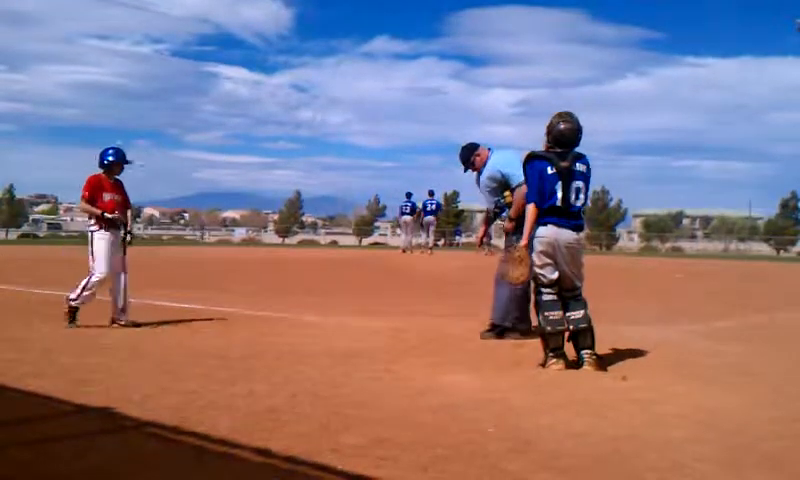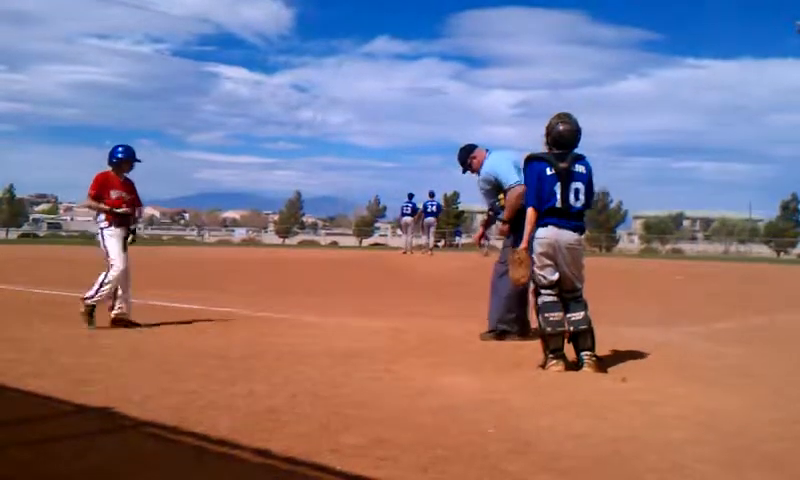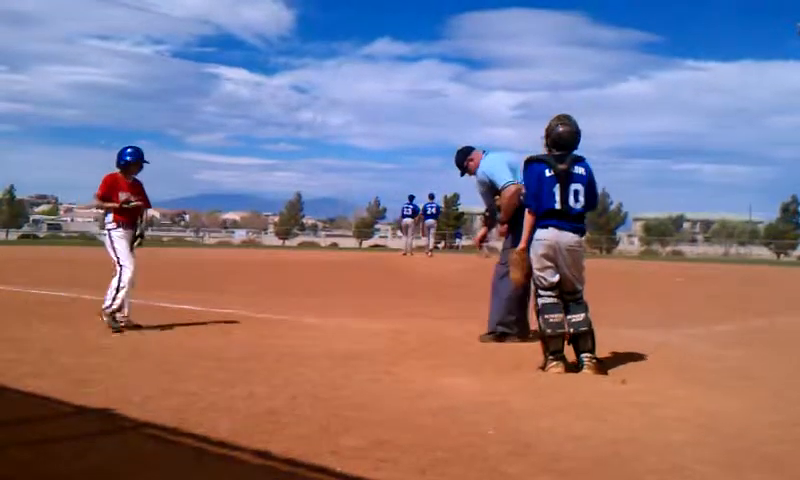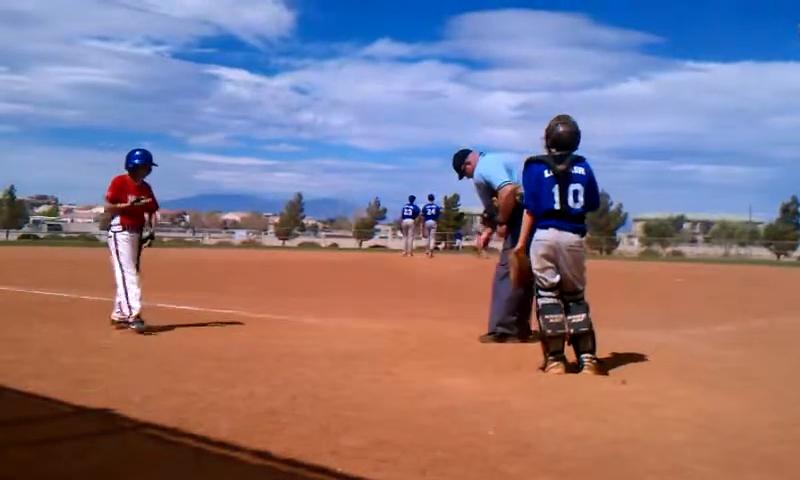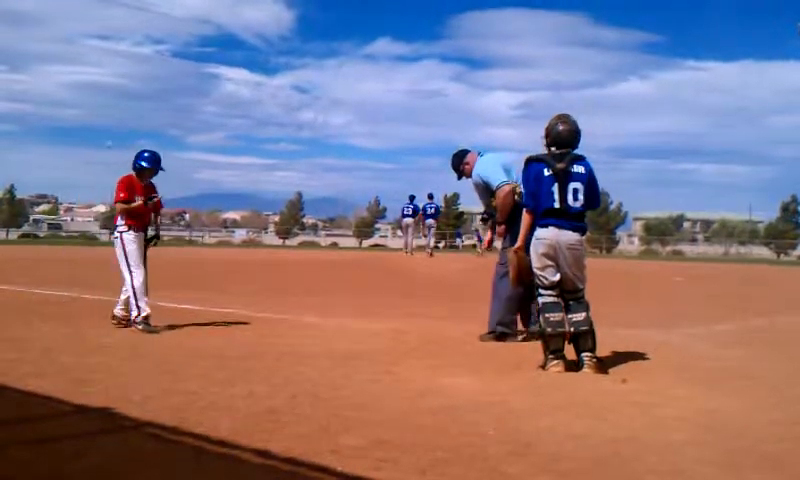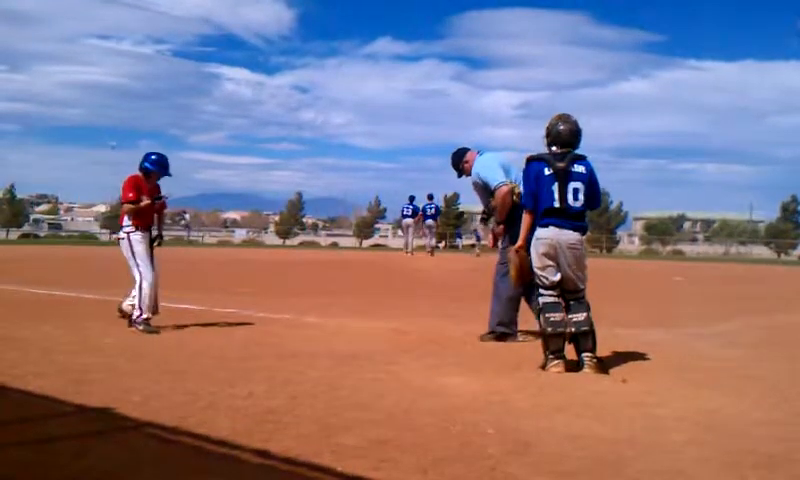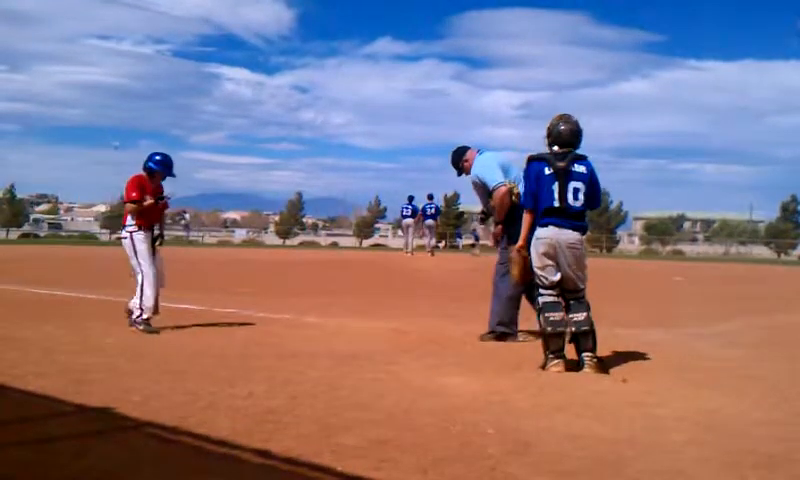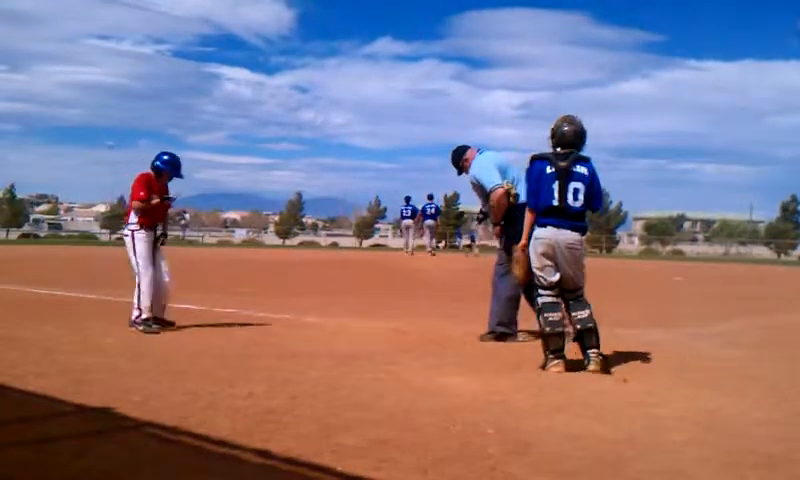
dt=0.1s
person 1, frame 1
left shoulder: (537, 163)
right shoulder: (583, 164)
left elbow: (533, 203)
left wrist: (525, 238)
left hip: (544, 232)
right hip: (572, 234)
left knee: (547, 292)
right knee: (573, 293)
left ankle: (555, 354)
right ankle: (587, 354)
person 1, frame 2
left shoulder: (536, 164)
right shoulder: (583, 165)
left elbow: (533, 206)
right elbow: (587, 203)
left wrist: (525, 241)
left hip: (544, 233)
right hip: (573, 236)
left knee: (546, 293)
right knee: (573, 294)
left ankle: (555, 356)
right ankle: (586, 355)
person 1, frame 3
left shoulder: (536, 166)
right shoulder: (583, 166)
left elbow: (532, 208)
right elbow: (591, 205)
left wrist: (524, 241)
left hip: (545, 235)
right hip: (573, 237)
left knee: (547, 294)
right knee: (574, 296)
left ankle: (555, 358)
right ankle: (587, 357)
person 1, frame 4
left shoulder: (536, 167)
right shoulder: (583, 167)
left elbow: (531, 209)
right elbow: (593, 205)
left wrist: (522, 242)
left hip: (545, 236)
right hip: (574, 238)
left knee: (547, 295)
right knee: (575, 296)
left ankle: (555, 358)
right ankle: (587, 357)
person 1, frame 5
left shoulder: (536, 165)
right shoulder: (584, 166)
left elbow: (530, 208)
right elbow: (593, 204)
left wrist: (521, 239)
left hip: (545, 235)
right hip: (574, 237)
left knee: (548, 294)
right knee: (575, 295)
left ankle: (555, 357)
right ankle: (587, 356)
person 1, frame 6
left shoulder: (536, 165)
right shoulder: (585, 166)
left elbow: (530, 208)
right elbow: (594, 204)
left wrist: (522, 239)
left hip: (546, 235)
right hip: (574, 236)
left knee: (548, 294)
right knee: (576, 295)
left ankle: (555, 357)
right ankle: (587, 357)
person 1, frame 7
left shoulder: (537, 164)
right shoulder: (585, 166)
left elbow: (530, 207)
right elbow: (594, 203)
left wrist: (522, 239)
left hip: (545, 234)
right hip: (574, 236)
left knee: (548, 293)
right knee: (576, 295)
left ankle: (555, 357)
right ankle: (588, 356)
person 1, frame 8
left shoulder: (539, 164)
right shoulder: (587, 167)
left elbow: (532, 207)
right elbow: (595, 206)
left wrist: (525, 238)
left hip: (544, 234)
right hip: (573, 236)
left knee: (548, 293)
right knee: (575, 294)
left ankle: (555, 357)
right ankle: (592, 354)
person 2, frame 1
left shoulder: (502, 160)
right shoulder: (483, 175)
left elbow: (524, 188)
left wrist: (511, 218)
right wrist: (485, 226)
left hip: (524, 220)
right hip: (518, 222)
left ankle: (503, 325)
right ankle: (519, 324)
person 2, frame 2
left shoulder: (496, 163)
right shoulder: (485, 171)
left elbow: (518, 190)
right elbow: (496, 204)
left wrist: (505, 221)
right wrist: (484, 227)
left hip: (522, 221)
right hip: (516, 222)
left knee: (505, 272)
left ankle: (502, 327)
right ankle: (518, 325)
person 2, frame 3
left shoulder: (489, 165)
right shoulder: (492, 162)
left elbow: (511, 191)
right elbow: (496, 204)
left wrist: (504, 222)
right wrist: (485, 228)
left hip: (522, 220)
right hip: (525, 220)
left knee: (507, 274)
left ankle: (503, 329)
right ankle: (519, 327)
person 2, frame 4
left shoulder: (485, 166)
right shoulder: (491, 163)
left elbow: (508, 191)
right elbow: (495, 205)
left wrist: (502, 223)
right wrist: (488, 230)
left hip: (522, 221)
left knee: (507, 275)
left ankle: (503, 330)
right ankle: (520, 328)
person 2, frame 5
left shoulder: (481, 168)
right shoulder: (490, 160)
left elbow: (505, 191)
left wrist: (501, 222)
right wrist: (492, 229)
left hip: (522, 218)
left knee: (507, 274)
left ankle: (502, 330)
right ankle: (532, 325)
person 2, frame 6
left shoulder: (480, 167)
right shoulder: (489, 160)
left elbow: (504, 191)
left wrist: (499, 222)
right wrist: (498, 224)
left hip: (521, 219)
left knee: (507, 274)
left ankle: (503, 330)
person 2, frame 7
left shoulder: (479, 167)
right shoulder: (491, 158)
left elbow: (502, 192)
left wrist: (498, 222)
right wrist: (500, 222)
left hip: (520, 218)
left knee: (506, 274)
left ankle: (503, 330)
person 2, frame 8
left shoulder: (478, 168)
right shoulder: (490, 157)
left elbow: (499, 194)
left wrist: (496, 223)
right wrist: (499, 221)
left hip: (519, 218)
left knee: (506, 274)
left ankle: (502, 330)
person 3, frame 1
left shoulder: (119, 185)
right shoulder: (94, 180)
left elbow: (125, 208)
right elbow: (83, 205)
left wrist: (128, 228)
right wrist: (104, 215)
left hip: (116, 232)
right hip: (99, 231)
left knee: (119, 274)
right knee: (100, 273)
left ankle: (120, 316)
right ankle: (74, 303)
person 3, frame 2
left shoulder: (129, 183)
right shoulder: (102, 178)
left elbow: (135, 207)
right elbow: (89, 203)
left wrist: (133, 227)
right wrist: (112, 209)
left hip: (123, 230)
right hip: (108, 228)
left knee: (124, 273)
right knee: (117, 267)
left ankle: (119, 313)
right ankle: (91, 300)
person 3, frame 3
left shoulder: (138, 185)
right shoulder: (110, 179)
left elbow: (142, 209)
right elbow: (98, 204)
left wrist: (141, 230)
right wrist: (121, 205)
left hip: (130, 231)
right hip: (114, 230)
left knee: (125, 272)
right knee: (126, 269)
left ankle: (119, 315)
right ankle: (111, 310)
person 3, frame 4
left shoulder: (146, 187)
right shoulder: (119, 181)
left elbow: (151, 211)
right elbow: (108, 207)
left wrist: (151, 232)
right wrist: (130, 205)
left hip: (137, 234)
right hip: (120, 233)
left knee: (130, 275)
right knee: (127, 274)
left ankle: (119, 316)
right ankle: (133, 317)
person 3, frame 5
left shoulder: (151, 186)
right shoulder: (126, 181)
left elbow: (156, 211)
right elbow: (119, 208)
left wrist: (156, 231)
right wrist: (142, 203)
left hip: (141, 234)
right hip: (125, 233)
left knee: (138, 276)
right knee: (136, 274)
left ankle: (119, 314)
right ankle: (138, 317)
person 3, frame 6
left shoulder: (155, 187)
right shoulder: (132, 181)
left elbow: (159, 211)
right elbow: (127, 209)
left wrist: (159, 232)
right wrist: (149, 202)
left hip: (146, 234)
right hip: (131, 234)
left knee: (149, 276)
right knee: (145, 275)
left ankle: (127, 308)
right ankle: (140, 317)
person 3, frame 7
left shoulder: (158, 186)
right shoulder: (136, 181)
left elbow: (160, 210)
right elbow: (130, 208)
left wrist: (161, 231)
right wrist: (152, 201)
left hip: (149, 233)
right hip: (135, 233)
left knee: (156, 277)
right knee: (147, 275)
left ankle: (136, 307)
right ankle: (139, 318)
person 3, frame 8
left shoulder: (163, 185)
right shoulder: (143, 179)
left elbow: (164, 210)
right elbow: (137, 206)
left wrist: (164, 231)
right wrist: (159, 201)
left hip: (152, 232)
right hip: (137, 232)
left knee: (162, 277)
right knee: (145, 275)
left ankle: (157, 315)
right ankle: (140, 318)
